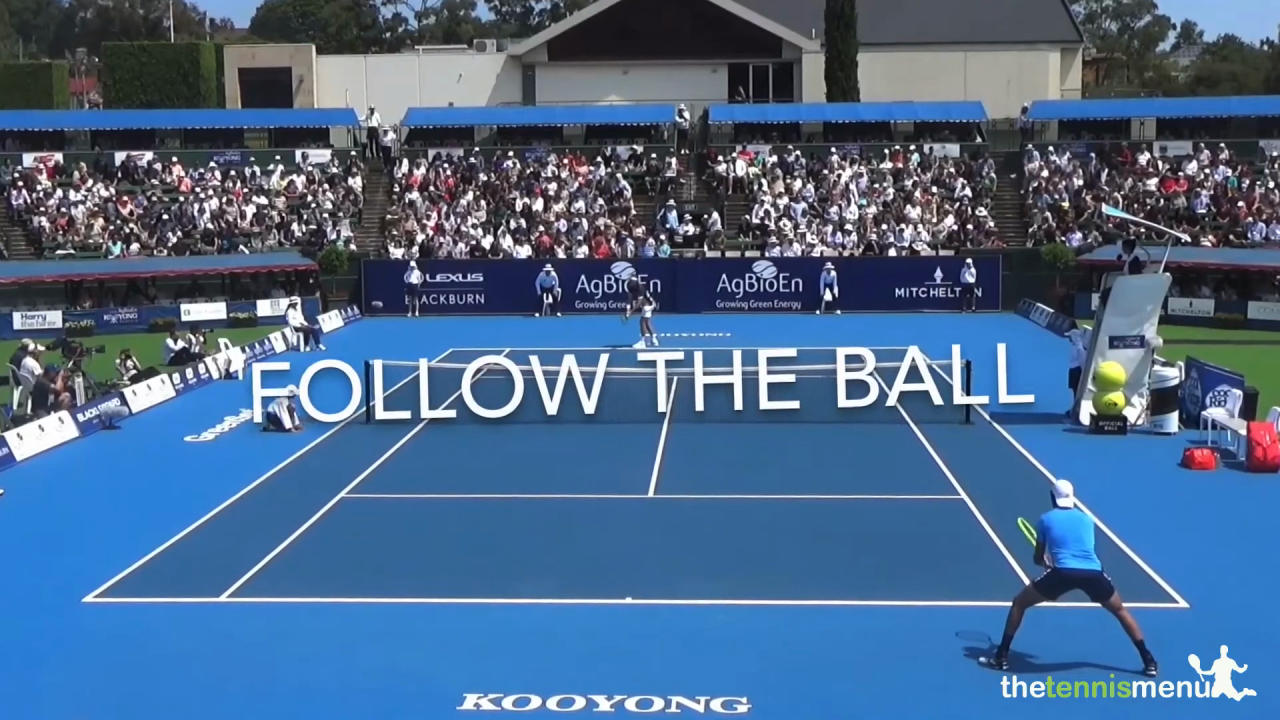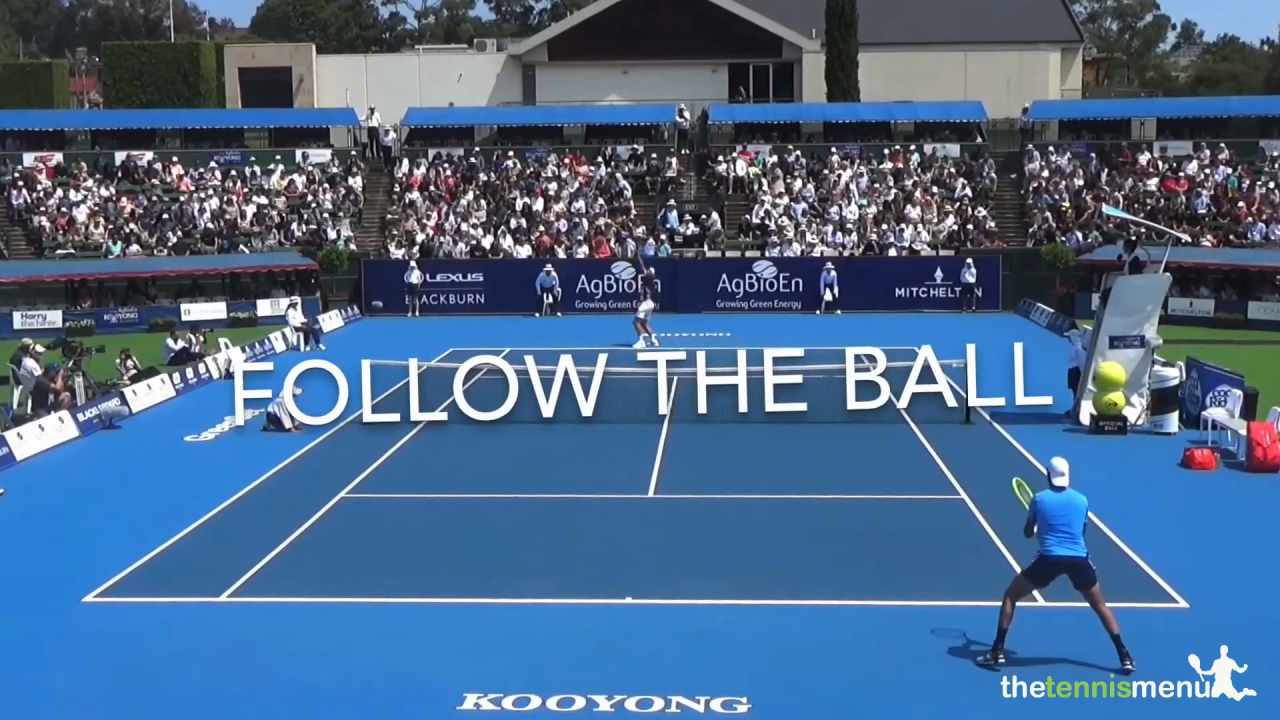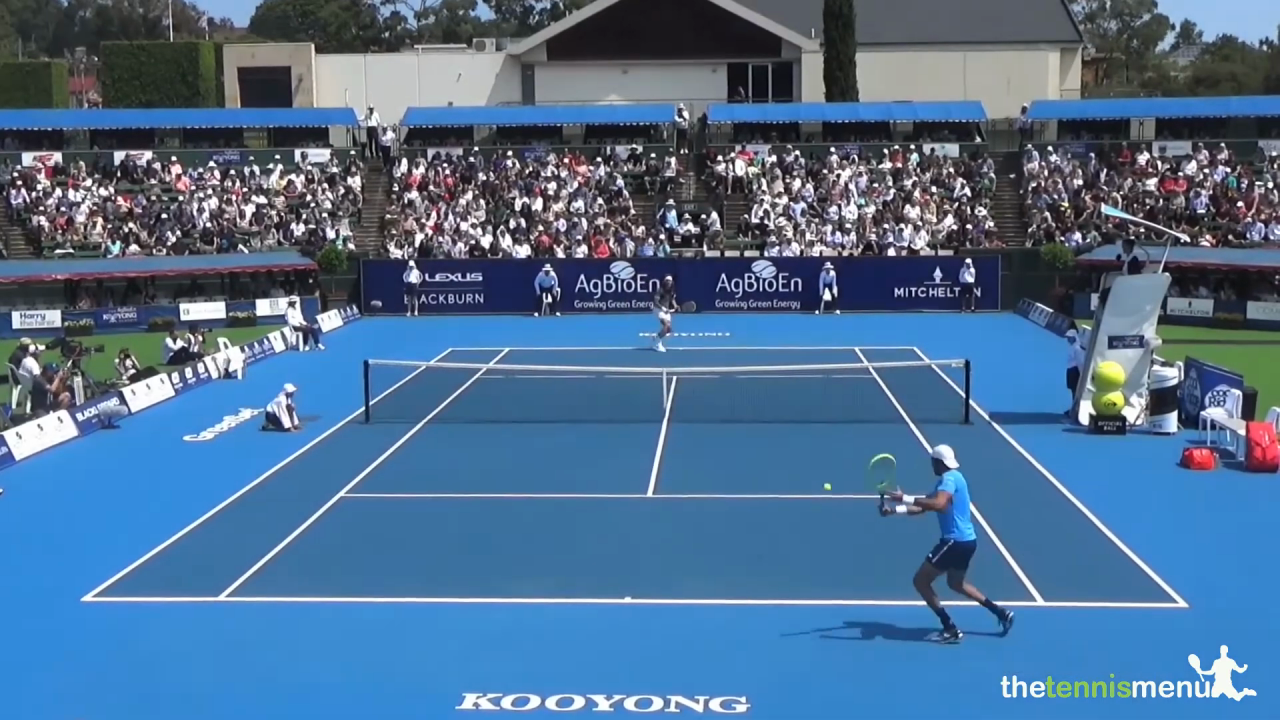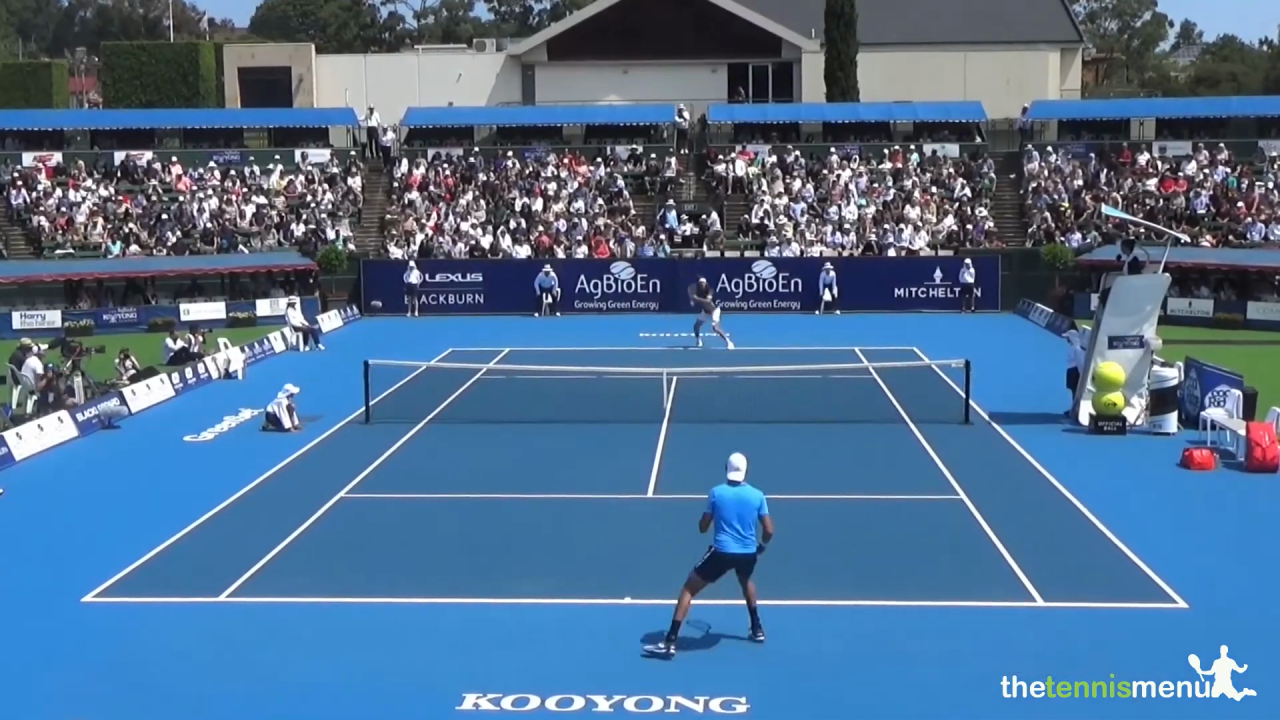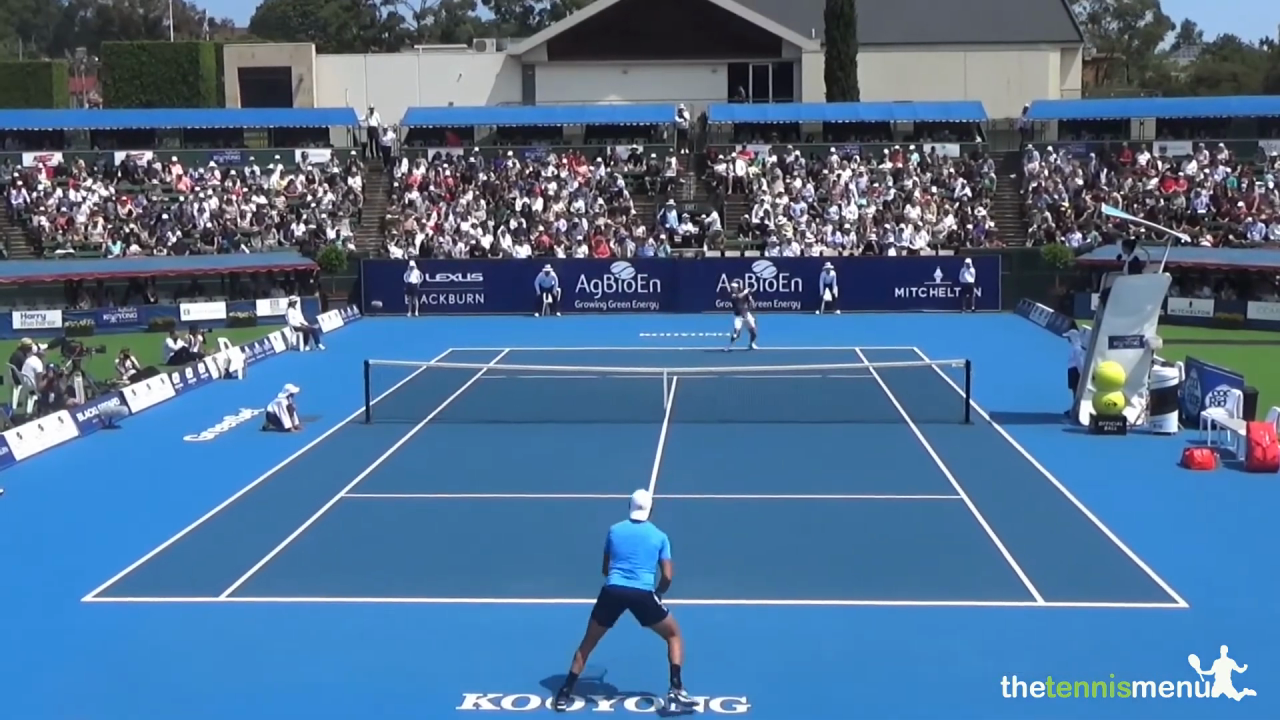
dt=1s
person 1, frame 1
left shoulder: (1046, 519)
right shoulder: (1086, 519)
left elbow: (1038, 559)
left wrist: (1048, 563)
left hip: (1063, 572)
right hip: (1093, 573)
left knee: (1019, 604)
right knee: (1121, 611)
left ankle: (1001, 656)
right ankle: (1149, 662)
person 1, frame 2
left shoulder: (1039, 499)
right shoulder: (1080, 500)
left elbow: (1029, 531)
left hip: (1048, 559)
right hip: (1078, 559)
left knee: (1010, 596)
right knee: (1100, 607)
left ankle: (997, 652)
right ankle: (1125, 658)
person 1, frame 3
left shoulder: (948, 479)
right shoulder: (950, 478)
left elbow: (938, 505)
right elbow: (925, 507)
left wrist: (905, 498)
right wrist: (896, 509)
left hip: (956, 542)
right hip: (966, 540)
left knee: (921, 581)
right knee: (958, 585)
left ankle: (950, 629)
right ankle: (1001, 613)
person 1, frame 4
left shoulder: (716, 493)
right shoulder: (756, 495)
left elbow: (703, 526)
right elbow: (768, 531)
right wrist: (762, 545)
left hip: (720, 553)
right hip: (747, 554)
left knee: (688, 592)
right knee: (747, 583)
left ankle: (670, 642)
right ankle: (757, 630)
person 1, frame 5
left shoulder: (615, 530)
right shoulder: (660, 536)
right elbow: (667, 577)
right wrist: (658, 594)
left hip: (612, 591)
right hip: (643, 594)
left knee: (587, 644)
right knee: (674, 636)
left ankle: (564, 694)
right ankle: (677, 689)
